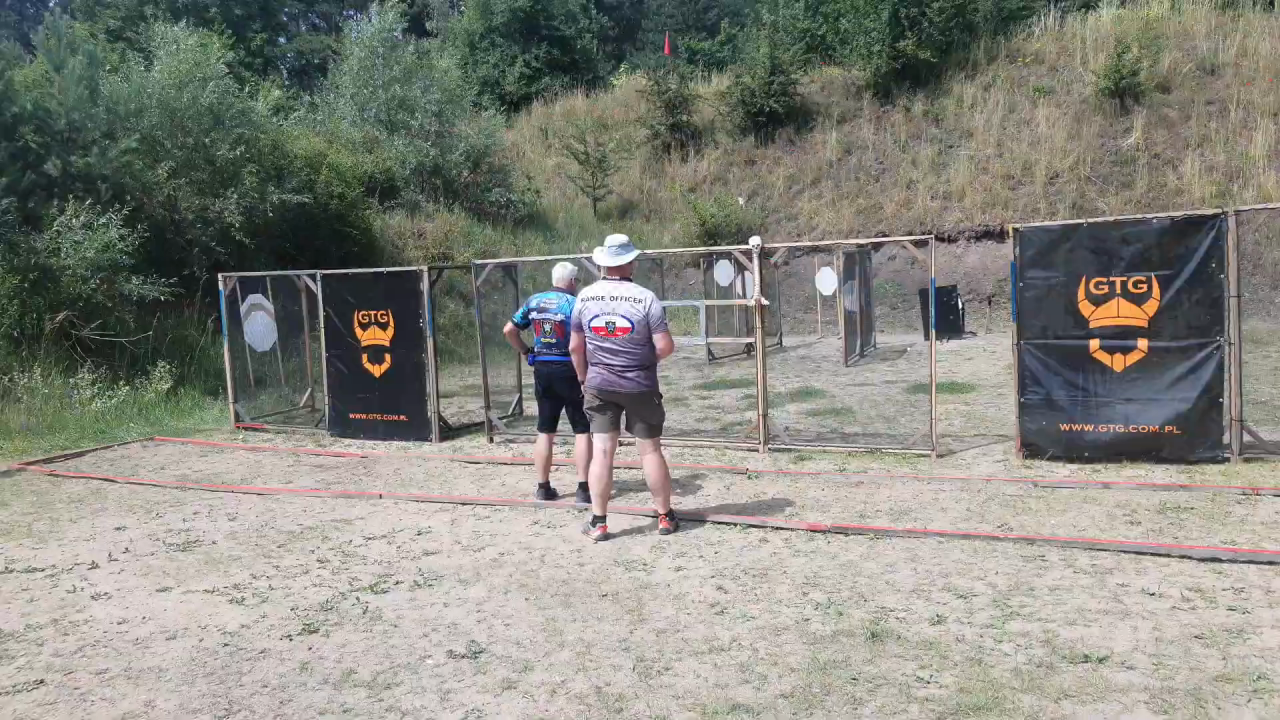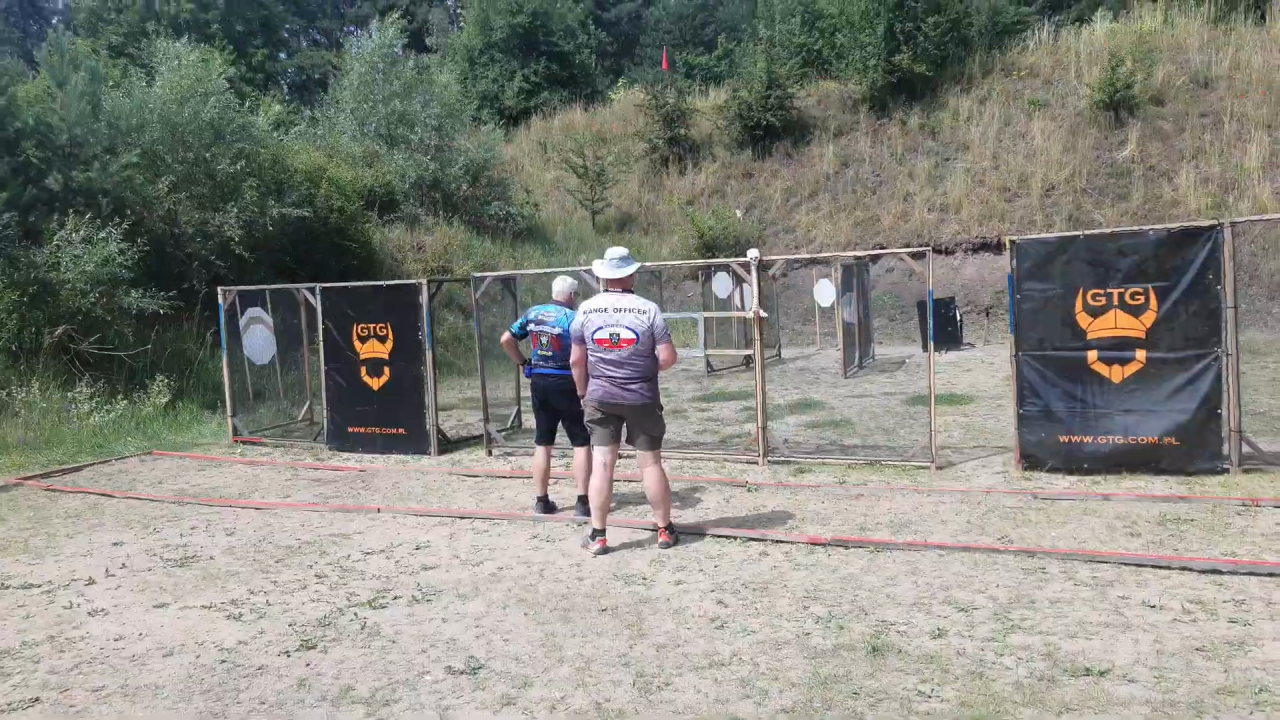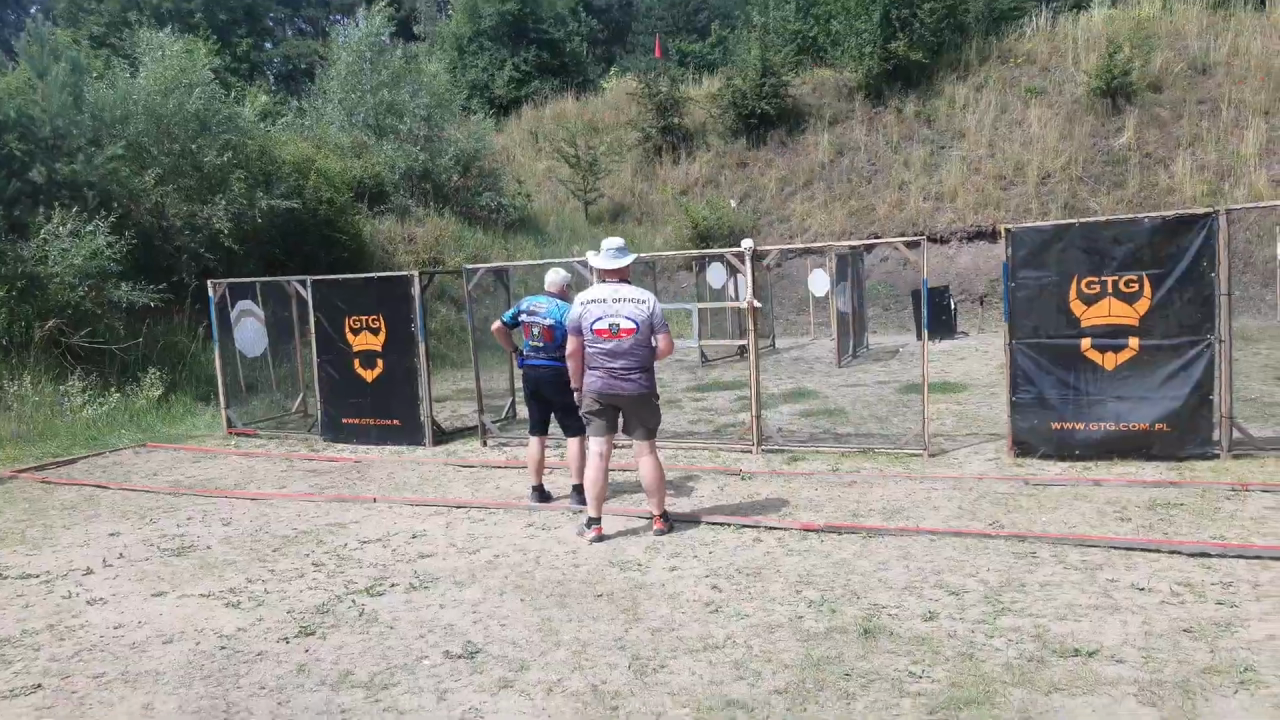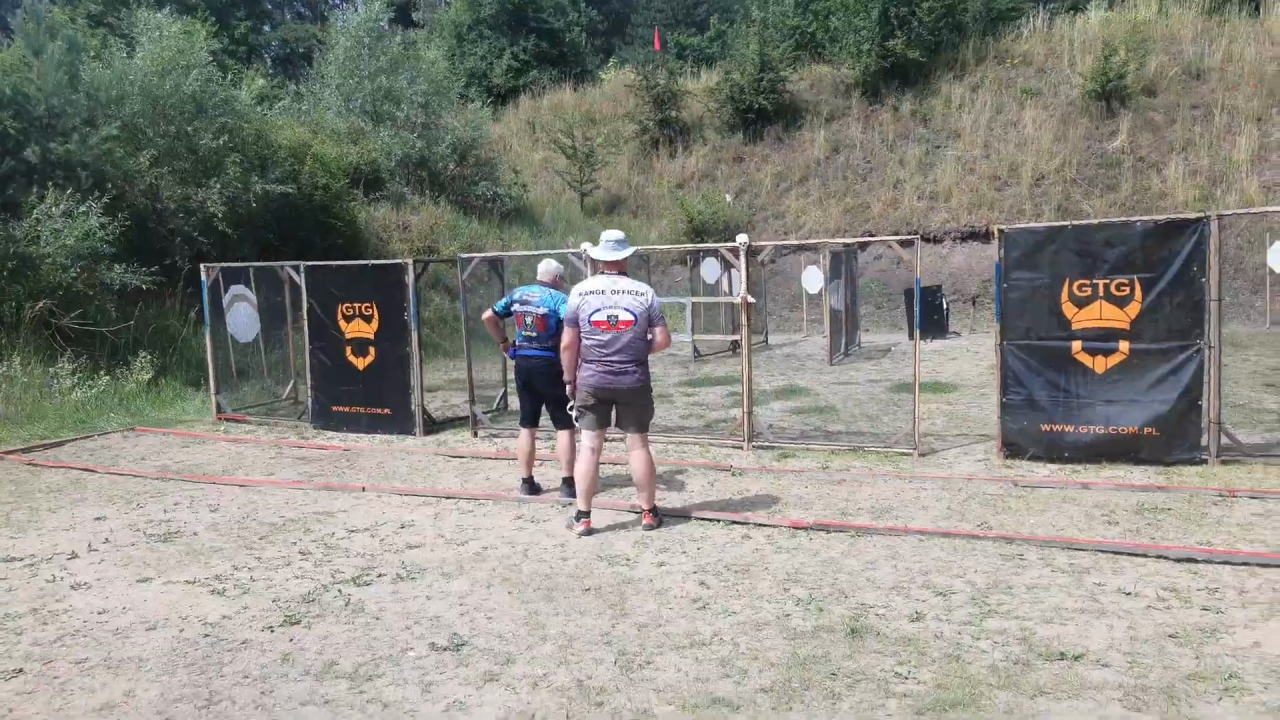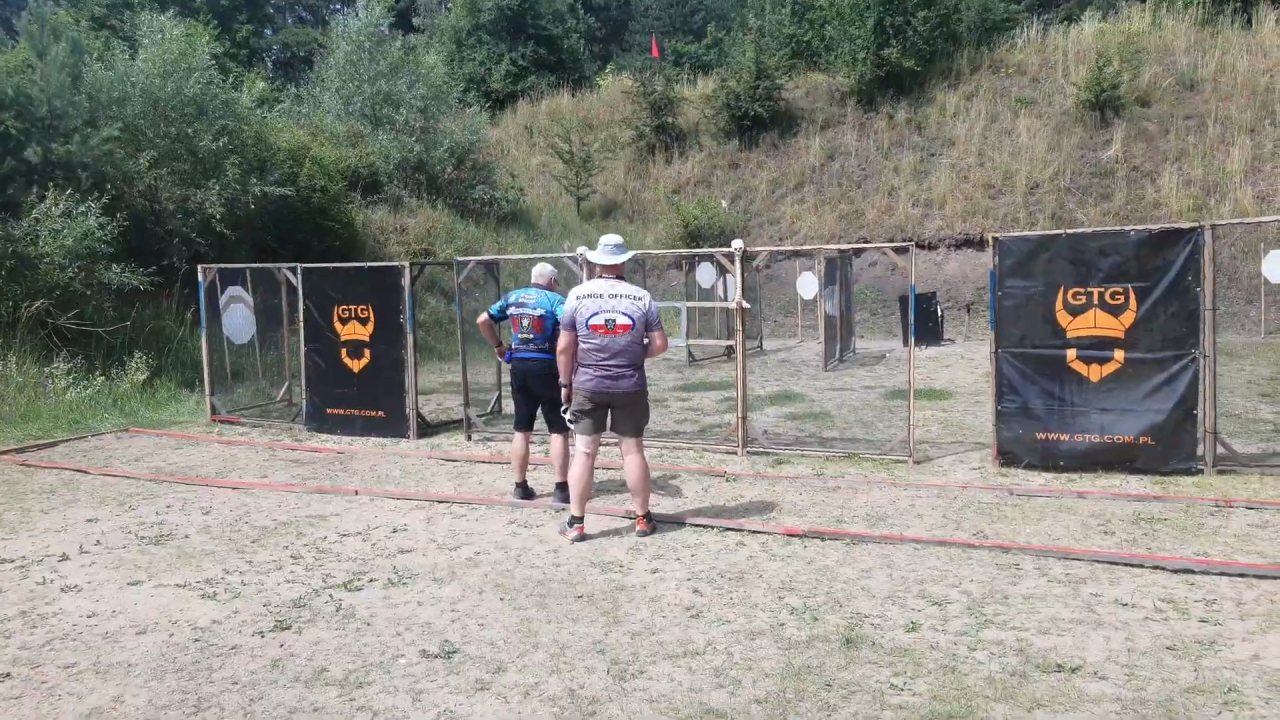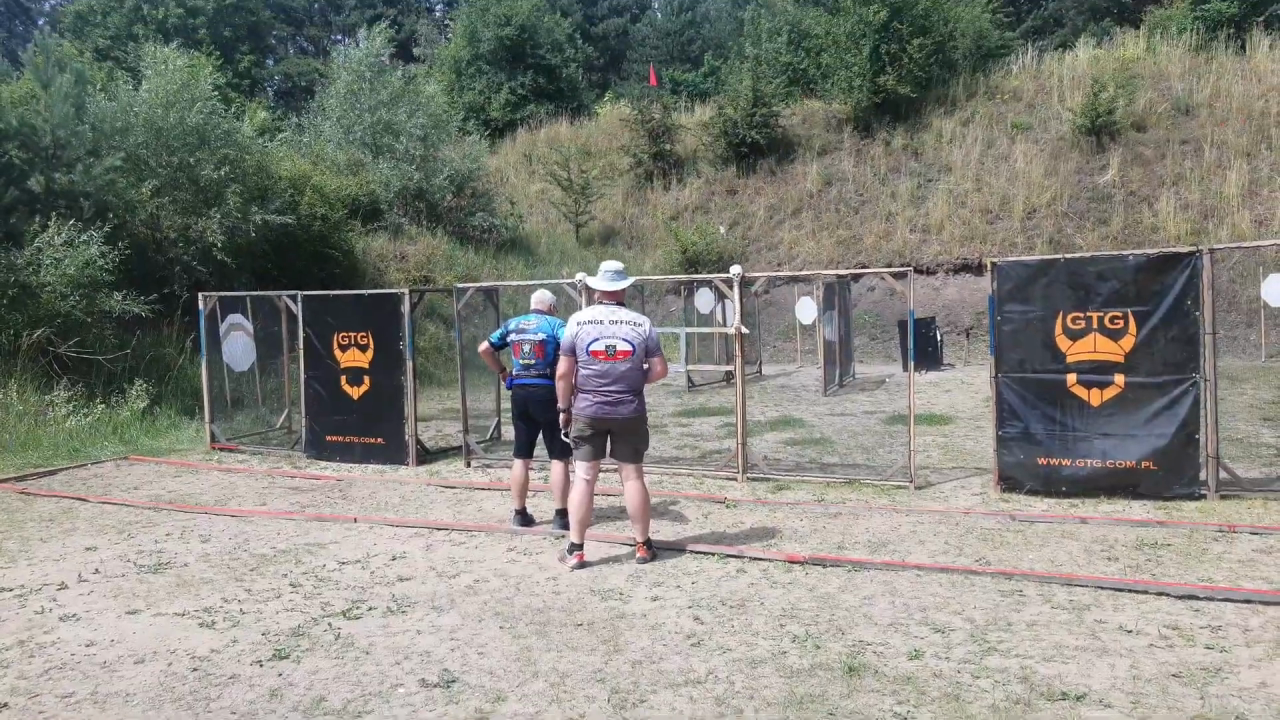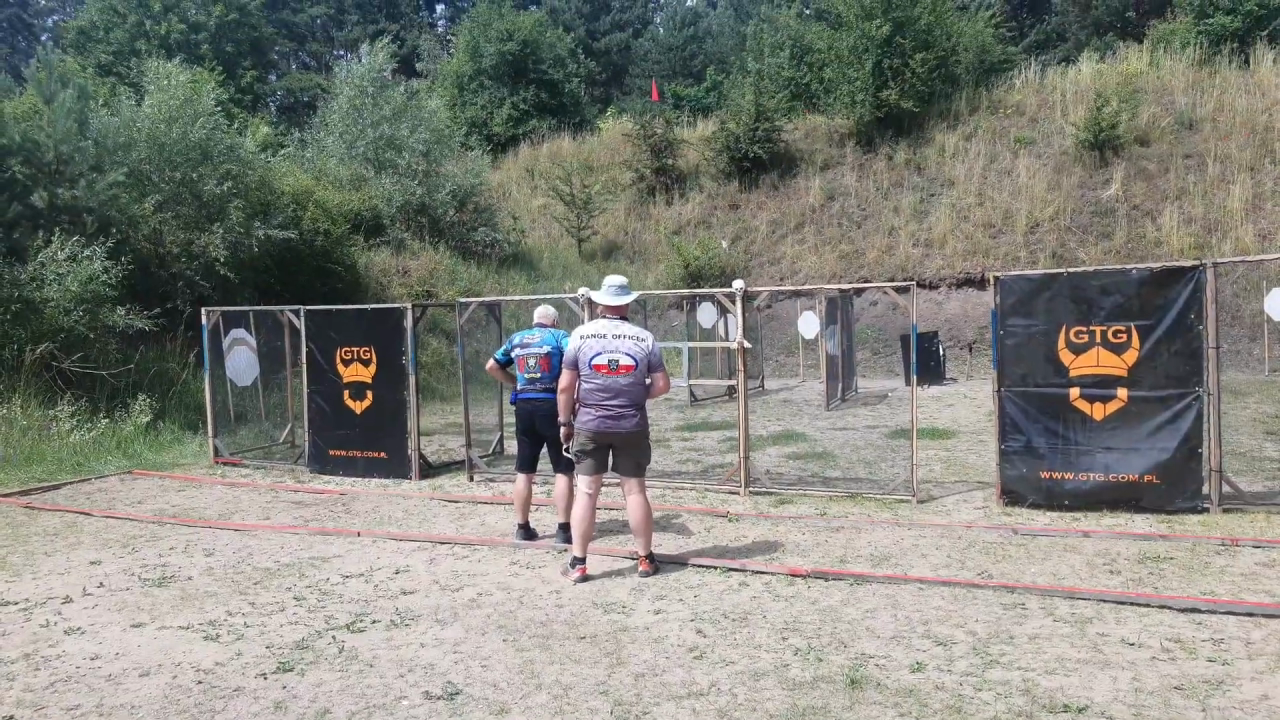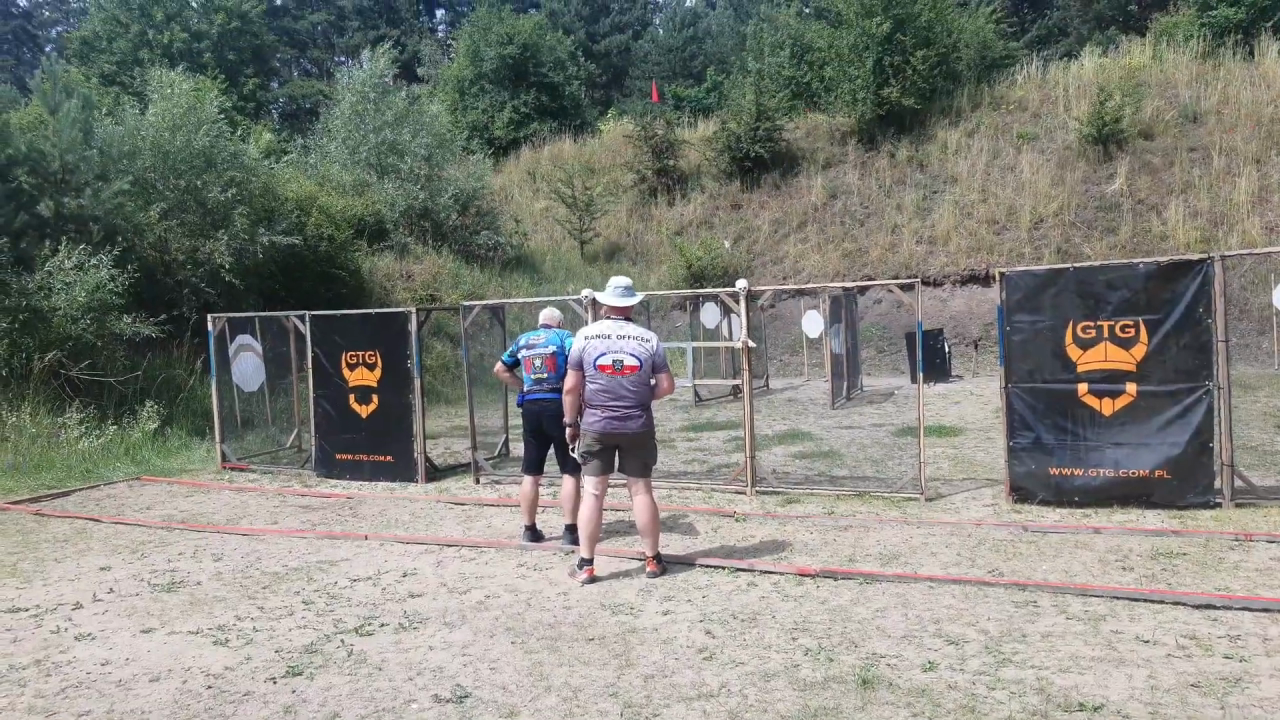
dt=0.2s
person 1, frame 1
left shoulder: (585, 297)
right shoulder: (645, 297)
left elbow: (576, 347)
right elbow: (665, 347)
left wrist: (585, 379)
right wrist: (648, 357)
left hip: (600, 385)
right hip: (640, 386)
left knee: (602, 451)
right knee: (650, 450)
left ankle: (598, 522)
right ankle: (665, 516)
person 1, frame 2
left shoulder: (586, 309)
right shoulder: (648, 309)
left elbow: (577, 360)
right elbow: (668, 357)
left wrist: (583, 392)
left hip: (601, 397)
right hip: (642, 397)
left knee: (602, 464)
right knee: (651, 463)
left ankle: (597, 536)
right ankle: (665, 530)
person 1, frame 3
left shoulder: (583, 301)
right shoulder: (646, 299)
left elbow: (573, 352)
right elbow: (665, 347)
left wrist: (577, 386)
left hip: (597, 387)
right hip: (639, 388)
left knee: (597, 453)
right knee: (646, 452)
left ankle: (593, 524)
right ankle: (659, 518)
person 1, frame 4
left shoulder: (580, 291)
right shoulder: (644, 292)
left elbow: (568, 344)
right elbow: (662, 340)
left wrist: (570, 379)
left hip: (592, 381)
right hip: (633, 381)
left knee: (589, 447)
right knee: (638, 446)
left ankle: (582, 517)
right ankle: (649, 513)
person 1, frame 5
left shoulder: (578, 295)
right shoulder: (641, 297)
left elbow: (564, 348)
right elbow: (660, 345)
left wrist: (565, 383)
left hip: (588, 385)
right hip: (630, 386)
left knee: (584, 451)
right knee: (633, 450)
left ankle: (575, 522)
right ankle: (642, 519)
person 1, frame 6
left shoulder: (578, 320)
right shoulder: (641, 323)
left elbow: (563, 373)
right elbow: (660, 370)
left wrist: (564, 408)
left hip: (587, 411)
right hip: (629, 412)
left knee: (584, 477)
right knee: (632, 476)
left ankle: (575, 549)
right ankle: (643, 546)
person 1, frame 7
left shoulder: (581, 335)
right shoulder: (644, 338)
left elbow: (565, 387)
right elbow: (662, 385)
left wrist: (565, 421)
left hip: (589, 424)
right hip: (631, 426)
left knee: (586, 492)
right knee: (635, 491)
left ankle: (578, 563)
right ankle: (645, 560)
person 1, frame 8
left shoulder: (585, 335)
right shoulder: (649, 338)
left elbow: (571, 387)
right elbow: (666, 386)
left wrist: (570, 422)
left hip: (595, 425)
right hip: (637, 426)
left knee: (593, 492)
right knee: (641, 491)
left ankle: (585, 565)
right ankle: (653, 560)
person 2, frame 1
left shoulder: (533, 301)
right shoulder: (574, 303)
left elbow: (509, 330)
left wrist: (526, 352)
left hip: (542, 370)
right hip: (569, 370)
left knee: (545, 431)
right knee: (583, 430)
left ankle: (543, 487)
right ankle: (584, 489)
person 2, frame 2
left shoulder: (532, 313)
right shoulder: (572, 318)
left elbow: (506, 340)
left wrist: (523, 363)
left hip: (539, 382)
right hip: (565, 383)
left knee: (543, 444)
right knee: (581, 443)
left ankle: (541, 501)
right ankle: (583, 502)
person 2, frame 3
left shoulder: (524, 304)
right shoulder: (564, 309)
left elbow: (497, 328)
left wrist: (515, 350)
left hip: (530, 373)
right hip: (556, 374)
left knee: (536, 434)
right knee: (575, 434)
left ankle: (537, 490)
right ankle: (578, 492)
person 2, frame 4
left shoulder: (517, 294)
right shoulder: (558, 298)
left elbow: (488, 317)
left wrist: (503, 341)
left hip: (523, 364)
right hip: (549, 365)
left knee: (527, 426)
right knee: (565, 426)
left ankle: (527, 482)
right ankle: (568, 484)
person 2, frame 5
left shoulder: (512, 297)
right shoulder: (554, 299)
left elbow: (483, 320)
left wrist: (497, 345)
left hip: (519, 367)
right hip: (546, 367)
left knee: (521, 429)
right knee: (559, 430)
left ankle: (520, 486)
right ankle: (561, 489)
person 2, frame 6
left shoulder: (512, 324)
right shoulder: (554, 324)
left elbow: (484, 349)
left wrist: (501, 371)
left hip: (520, 393)
right hip: (547, 393)
left knee: (521, 457)
right knee: (559, 457)
left ankle: (519, 514)
right ankle: (561, 516)
person 2, frame 7
left shoulder: (516, 339)
right shoulder: (558, 335)
left elbow: (492, 367)
left hip: (524, 407)
right hip: (552, 406)
left knee: (524, 471)
right knee: (563, 471)
left ankle: (523, 528)
right ankle: (563, 530)
person 2, frame 8
left shoulder: (522, 341)
right shoulder: (562, 336)
left elbow: (500, 369)
left hip: (531, 408)
right hip: (558, 406)
left knee: (531, 473)
right knee: (570, 472)
left ankle: (529, 529)
right ankle: (570, 531)
